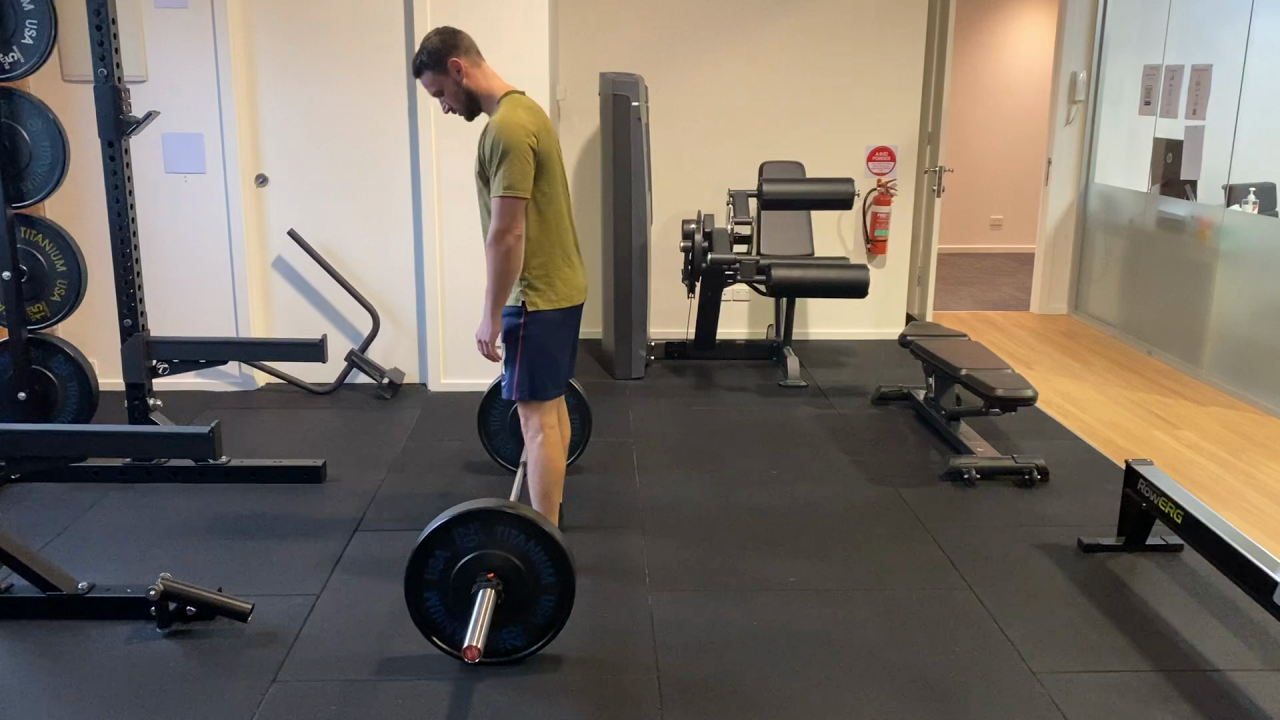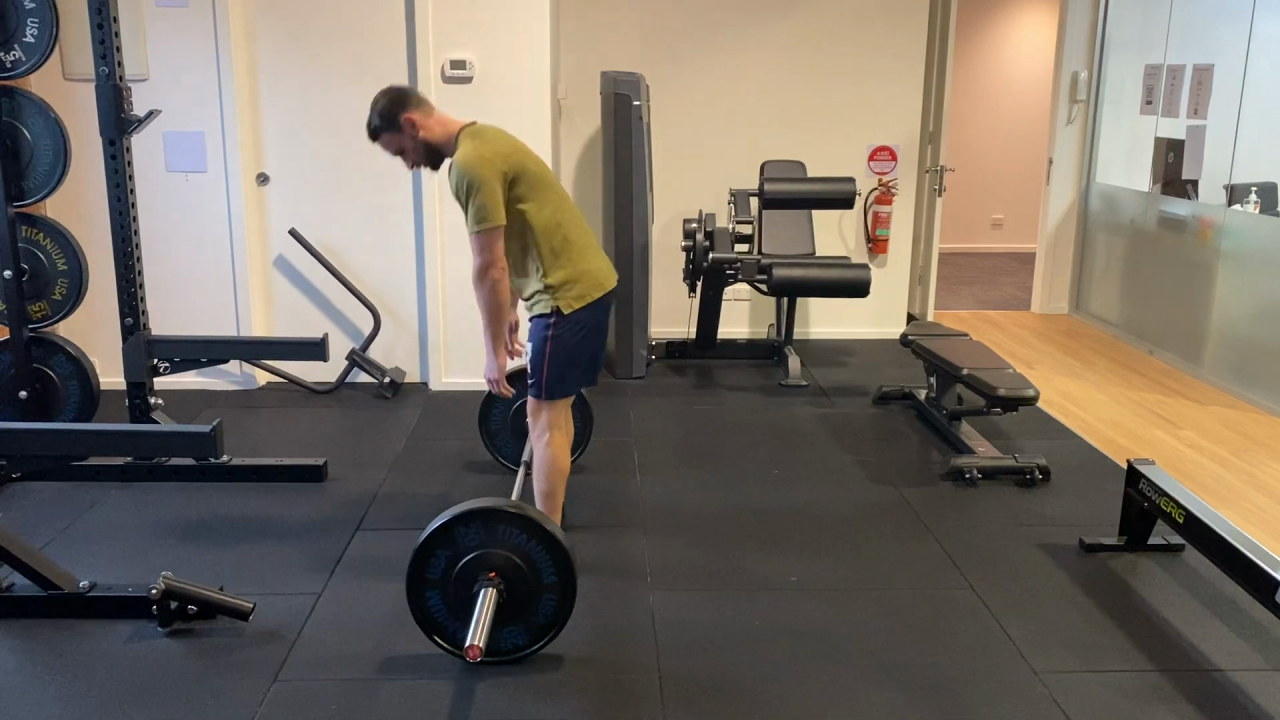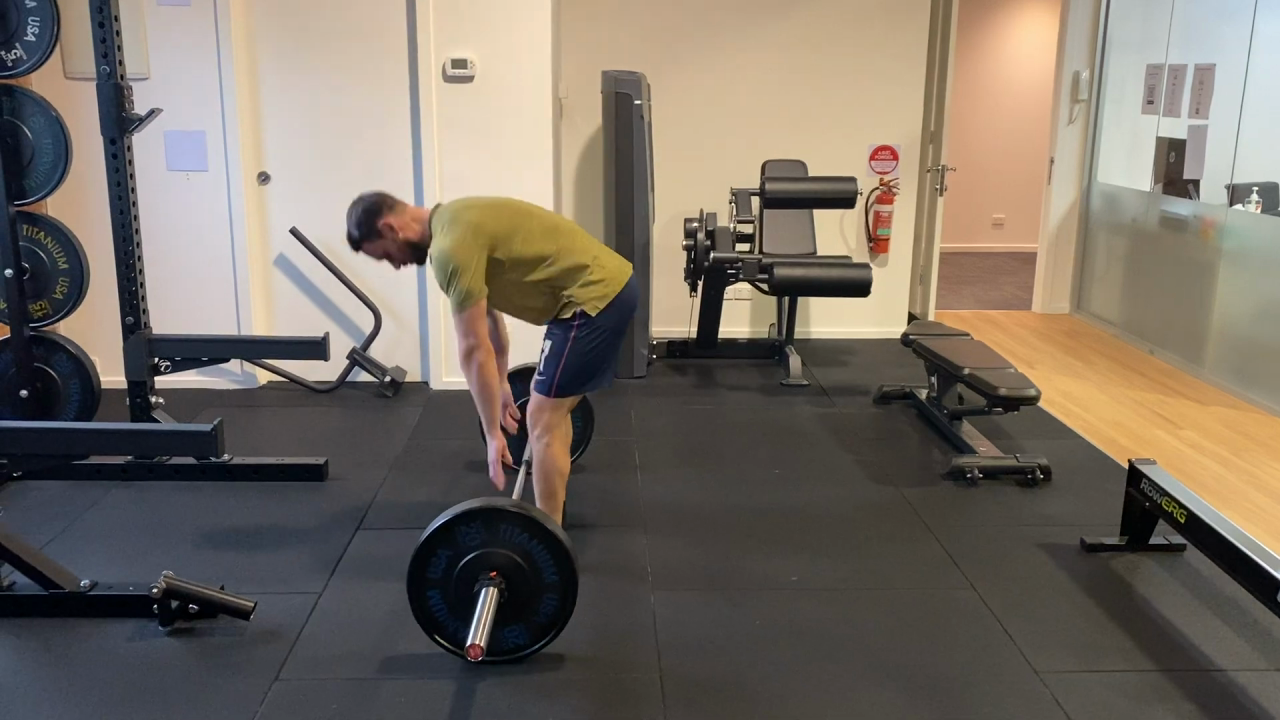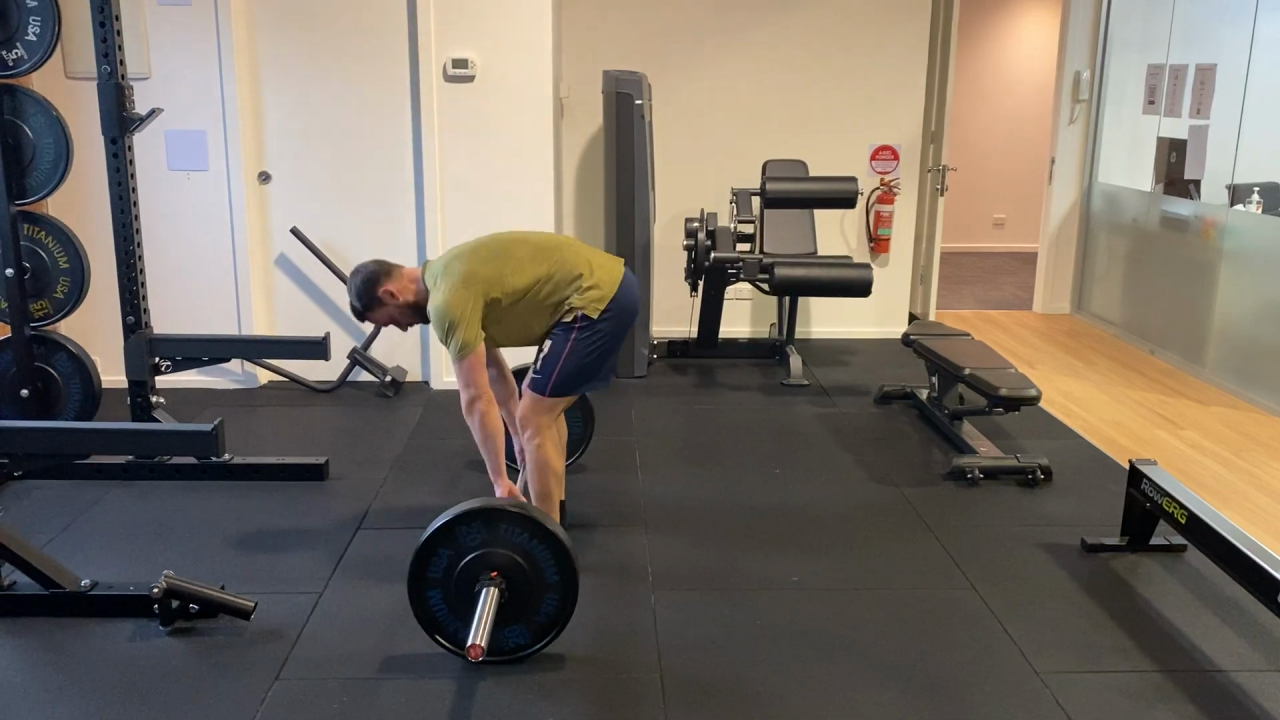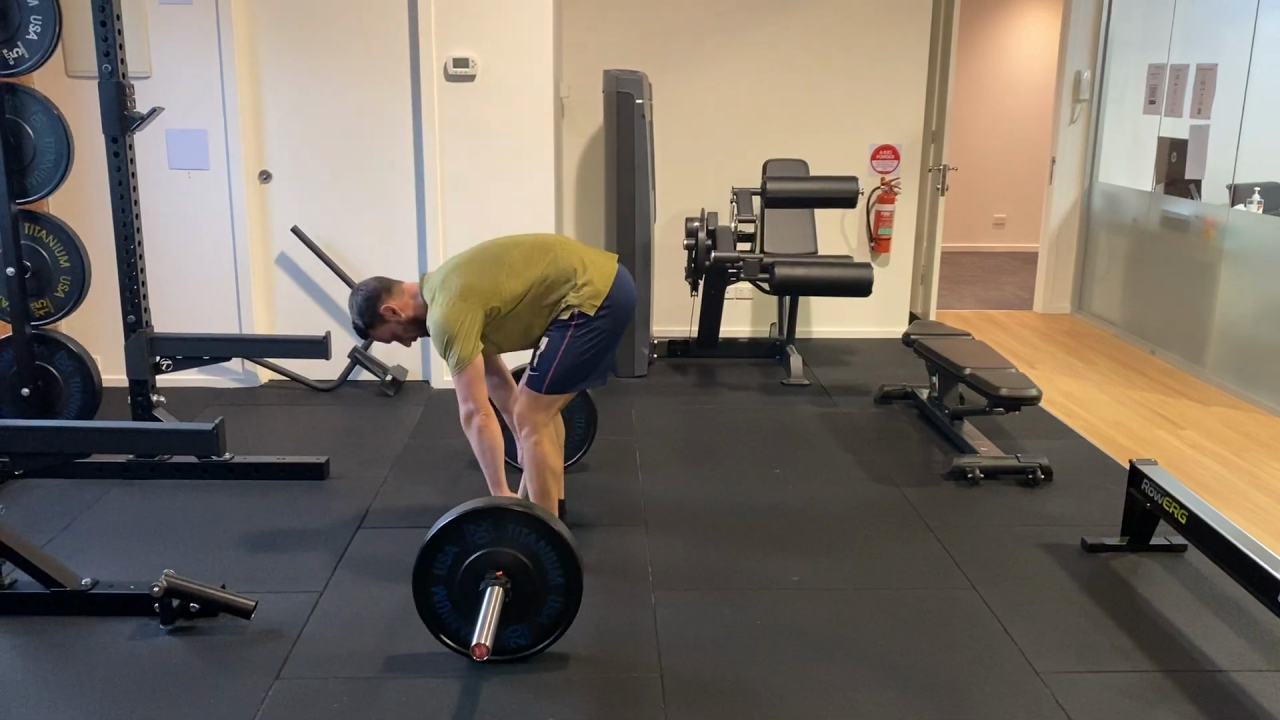
dt=0.2s
person 1, frame 1
left shoulder: (505, 127)
right shoulder: (521, 113)
left elbow: (507, 234)
left wrist: (490, 318)
right wrist: (500, 308)
left hip: (536, 297)
right hip: (556, 289)
left knee: (536, 414)
right knee: (550, 406)
right ankle: (548, 521)
person 1, frame 2
left shoulder: (471, 163)
right shoulder: (486, 144)
left elbow: (490, 268)
left wrist: (494, 352)
right wrist: (508, 320)
left hip: (569, 293)
right hip: (579, 283)
left knee: (545, 414)
right knee: (553, 408)
right ankle: (547, 520)
person 1, frame 3
left shoulder: (451, 246)
right shoulder: (456, 224)
left elbow: (474, 349)
right elbow: (489, 322)
left wrist: (491, 430)
right wrist: (500, 389)
left hip: (595, 295)
right hip: (609, 284)
left knee: (542, 419)
right knee: (550, 413)
right ankle: (551, 520)
person 1, frame 4
left shoulder: (448, 301)
right shoulder: (448, 279)
left elbow: (476, 400)
right elbow: (492, 367)
left wrist: (499, 480)
right wrist: (515, 431)
left hip: (597, 297)
right hip: (609, 283)
left knee: (533, 418)
right knee: (542, 407)
right ankle: (552, 517)
person 1, frame 5
left shoulder: (447, 315)
right shoulder: (445, 292)
left elbow: (475, 413)
right elbow: (494, 376)
left wrist: (500, 493)
right wrist: (524, 439)
left hip: (594, 295)
right hip: (605, 281)
left knee: (532, 416)
right knee: (538, 406)
right ankle: (552, 511)
